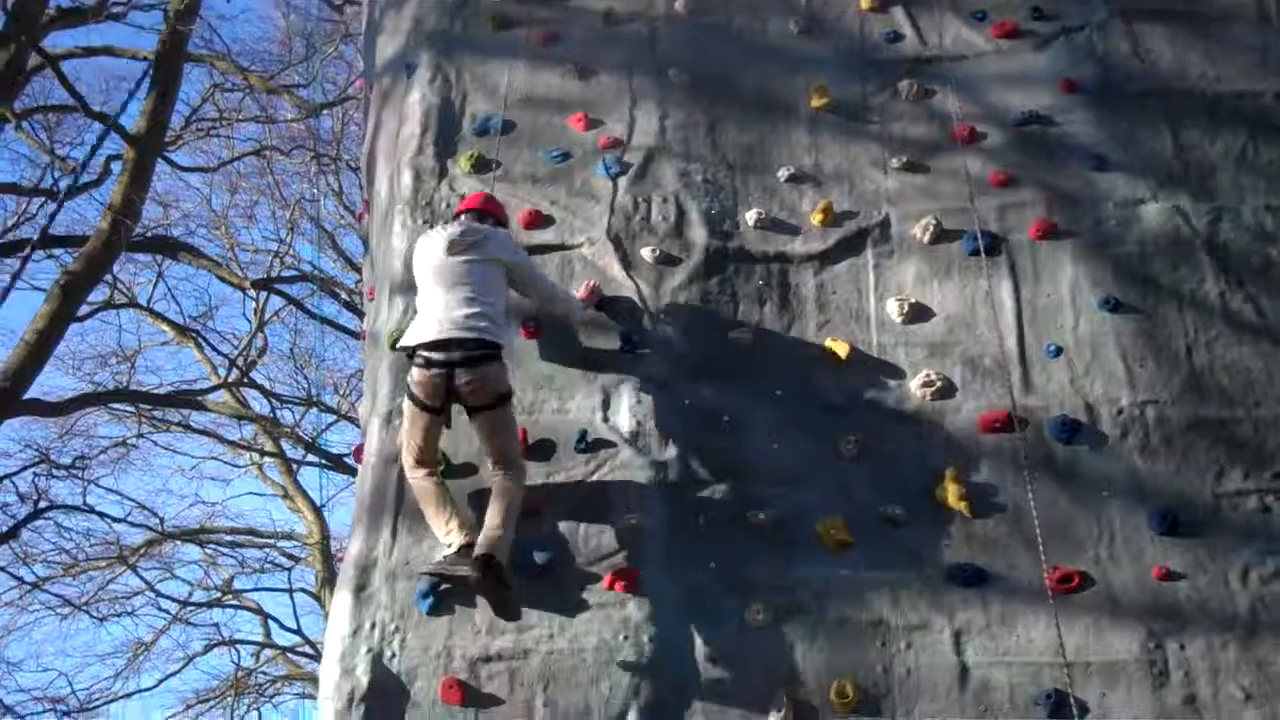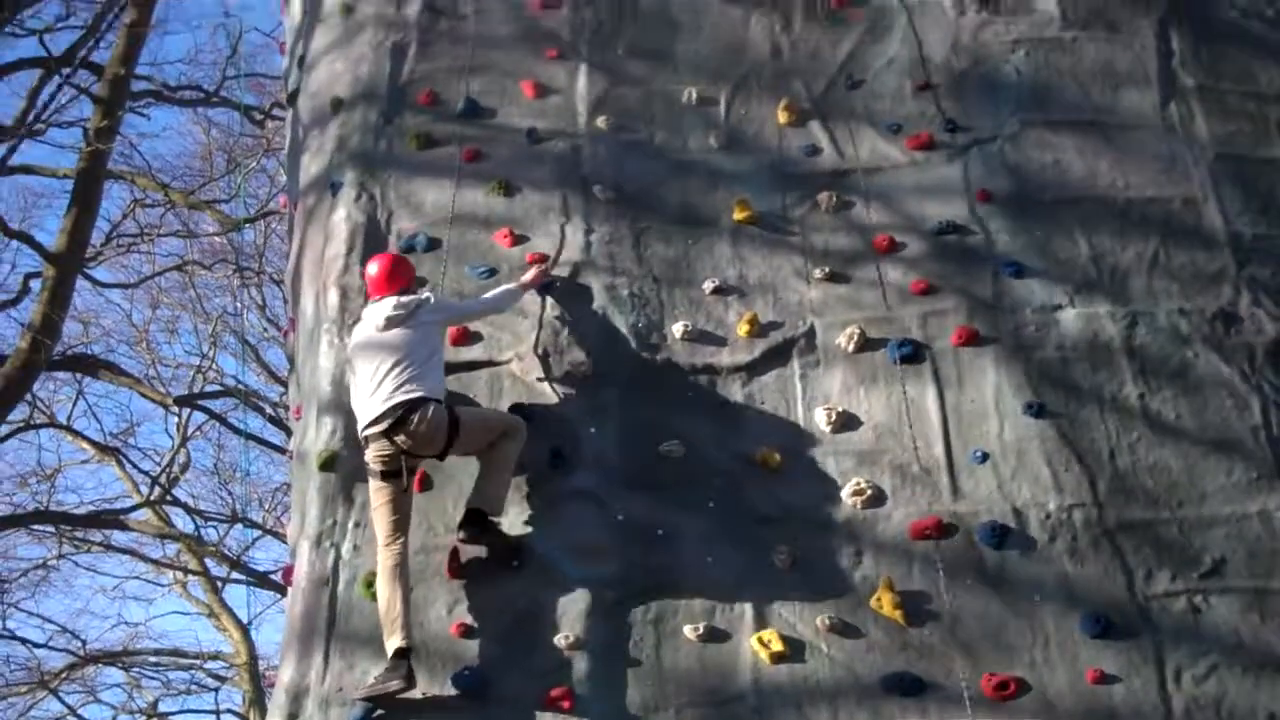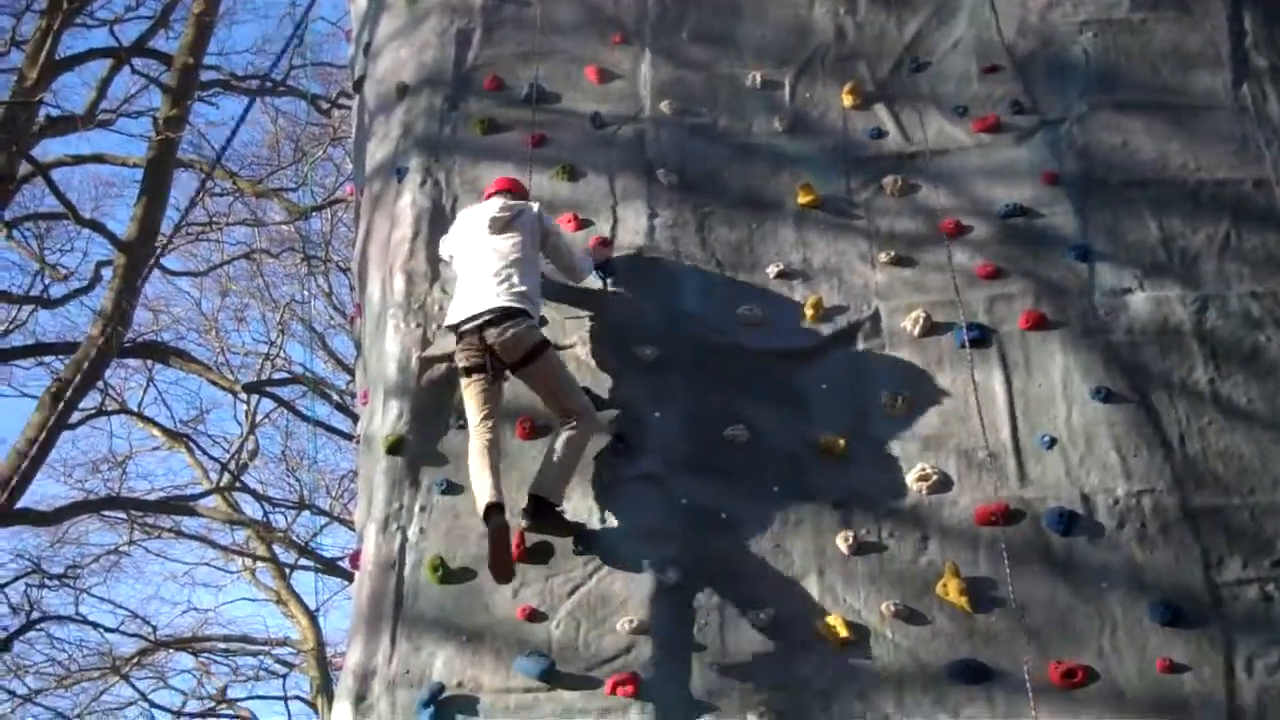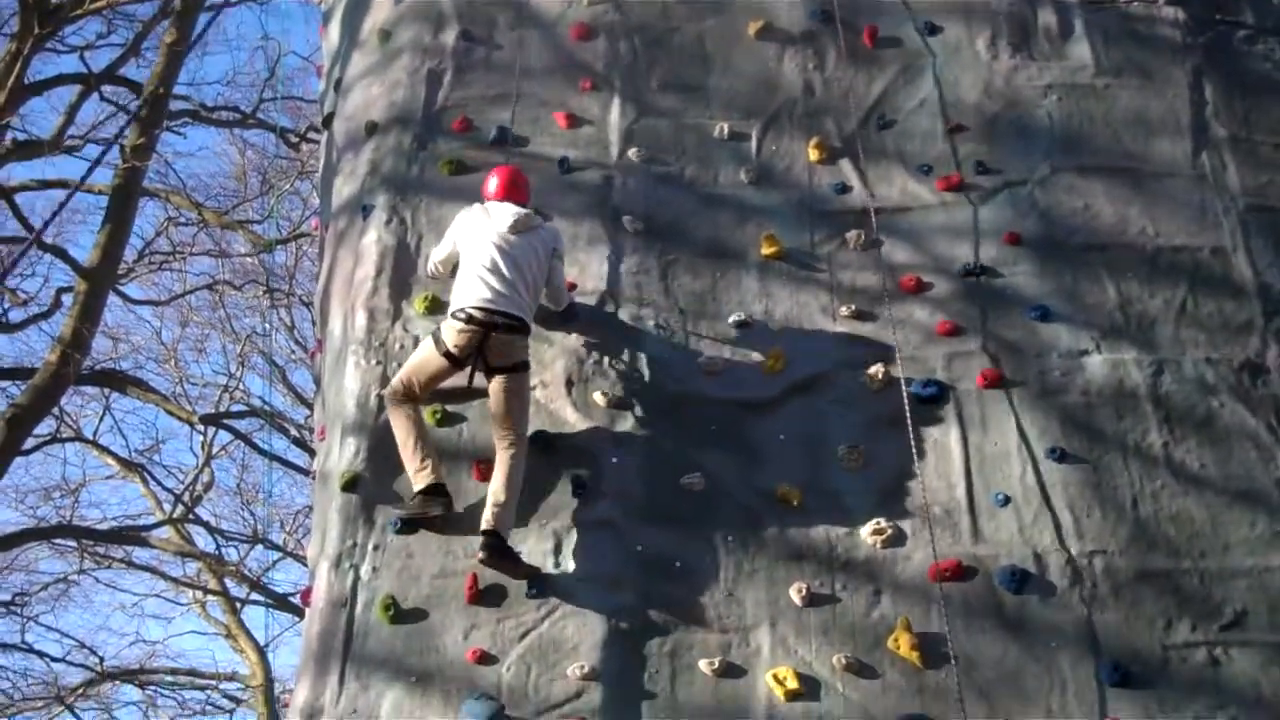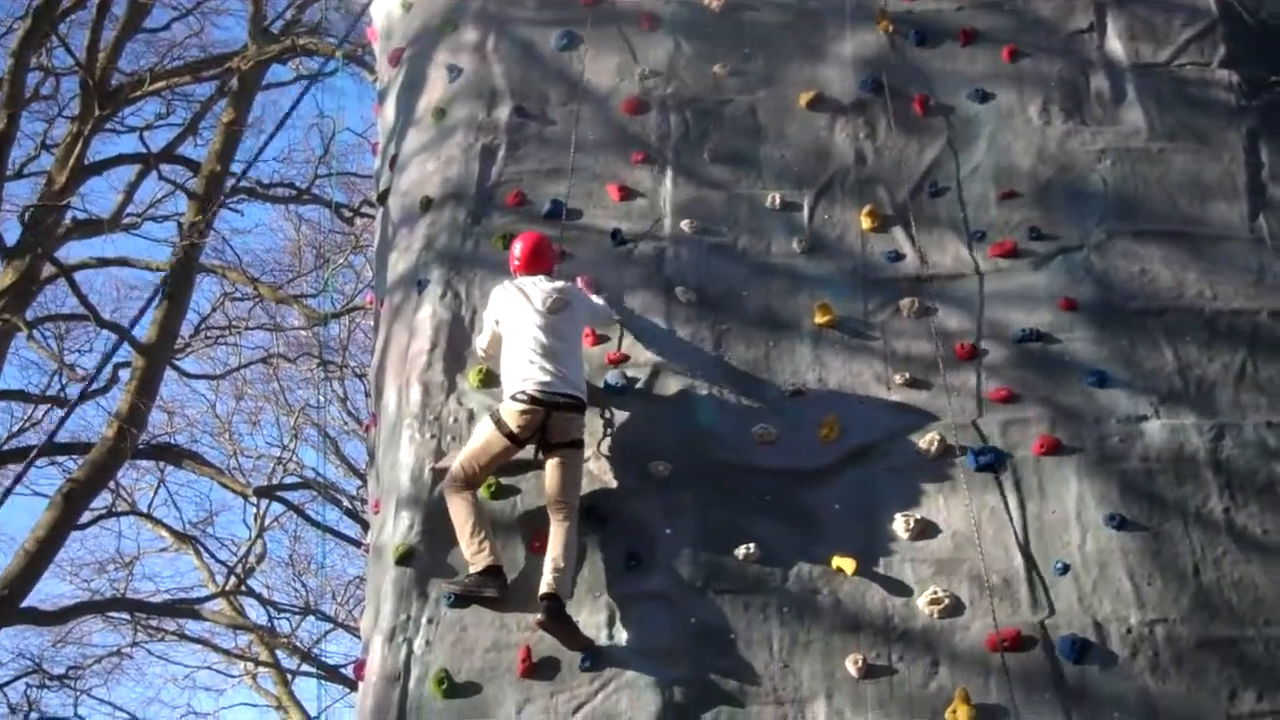
dt=1s
person 1, frame 1
left shoulder: (425, 243)
right shoulder: (499, 242)
right elbow: (547, 295)
right wrist: (579, 303)
left hip: (425, 361)
right hip: (479, 361)
left knee: (418, 465)
right knee: (506, 471)
left ankle: (459, 549)
right ankle: (489, 555)
person 1, frame 2
left shoulder: (358, 334)
right shoulder: (428, 307)
right elbow: (489, 305)
right wrist: (525, 283)
left hip: (377, 442)
right hip: (422, 420)
left knee: (390, 550)
right knee: (511, 427)
left ankle: (399, 658)
right ankle: (477, 519)
person 1, frame 3
left shoulder: (465, 218)
right shoulder: (532, 215)
left elbow: (445, 252)
right elbow: (577, 272)
right wrist: (592, 257)
left hip: (467, 333)
right hip: (514, 325)
left knee: (482, 431)
right knee: (579, 416)
left ankle: (494, 513)
right ankle: (541, 506)
person 1, frame 4
left shoulder: (471, 216)
right shoulder: (549, 235)
left elbow: (435, 267)
right elbow: (559, 301)
right wrist: (565, 298)
left hip: (465, 323)
right hip: (511, 335)
left knee: (398, 395)
right knee: (511, 443)
left ankle: (431, 489)
right ankle: (494, 536)
person 1, frame 5
left shoulder: (504, 294)
right shoulder: (576, 298)
left elbow: (485, 352)
right elbow: (607, 317)
left hip: (523, 405)
right hip: (569, 411)
left knee: (457, 482)
right knee: (564, 514)
left ankle: (486, 570)
right ankle: (552, 600)
